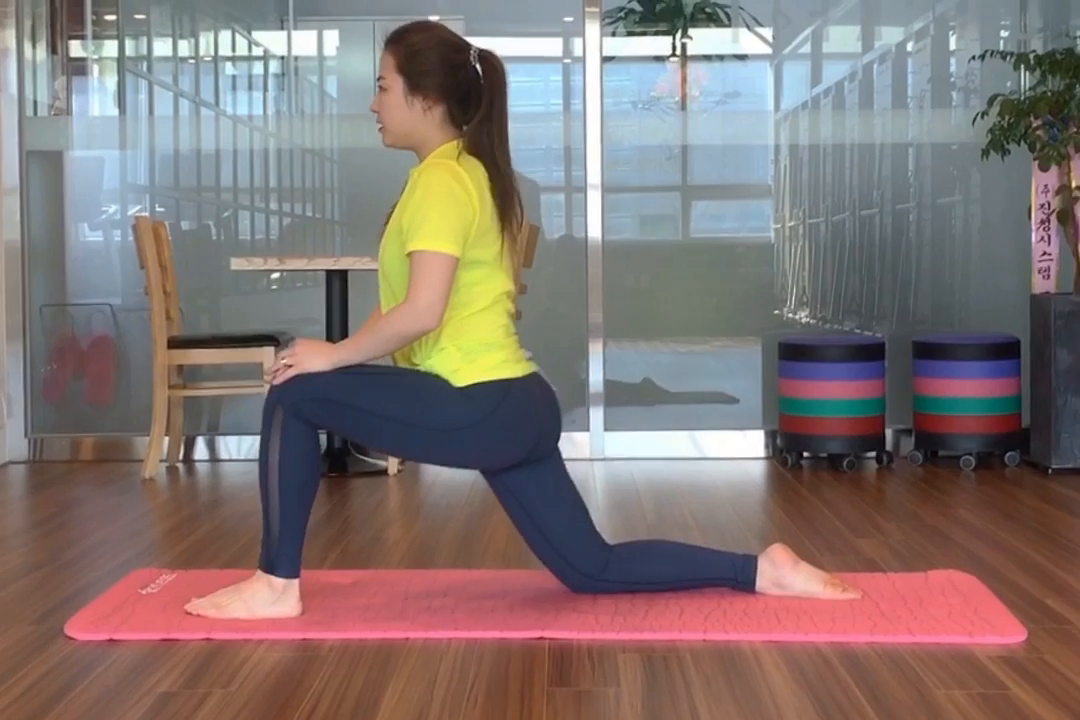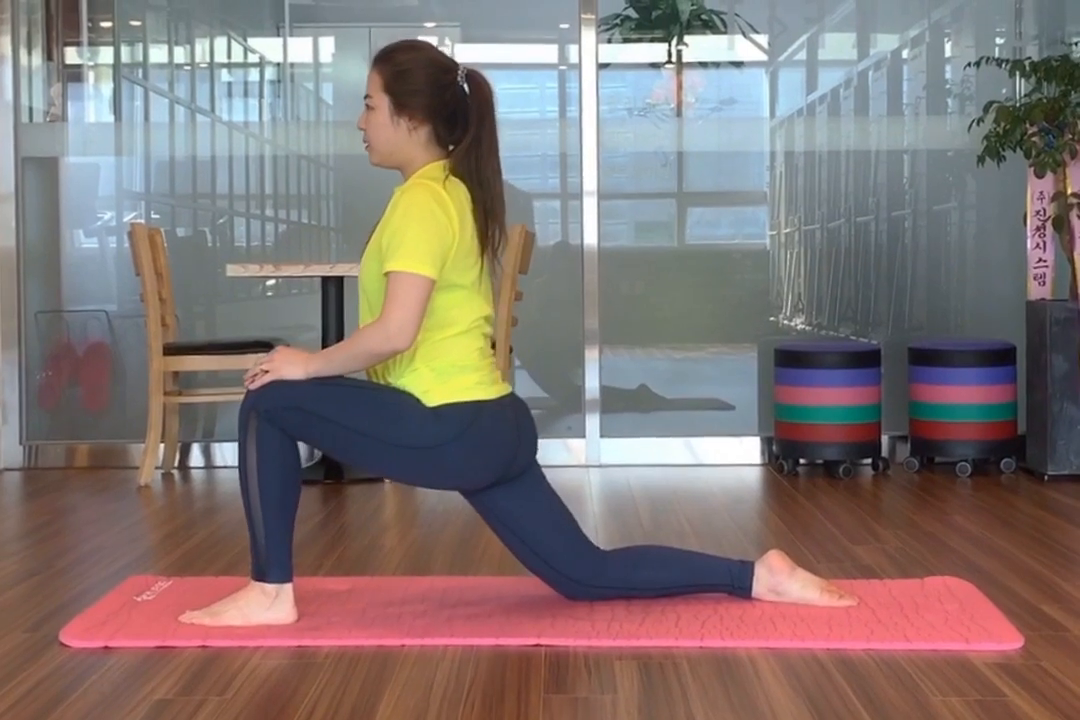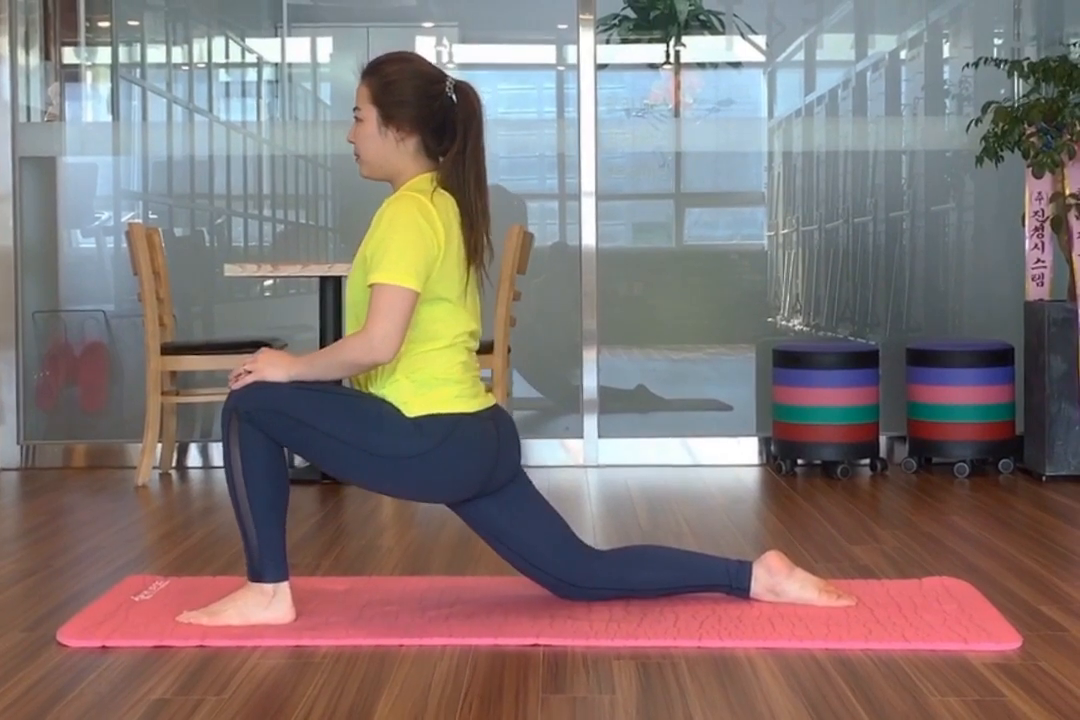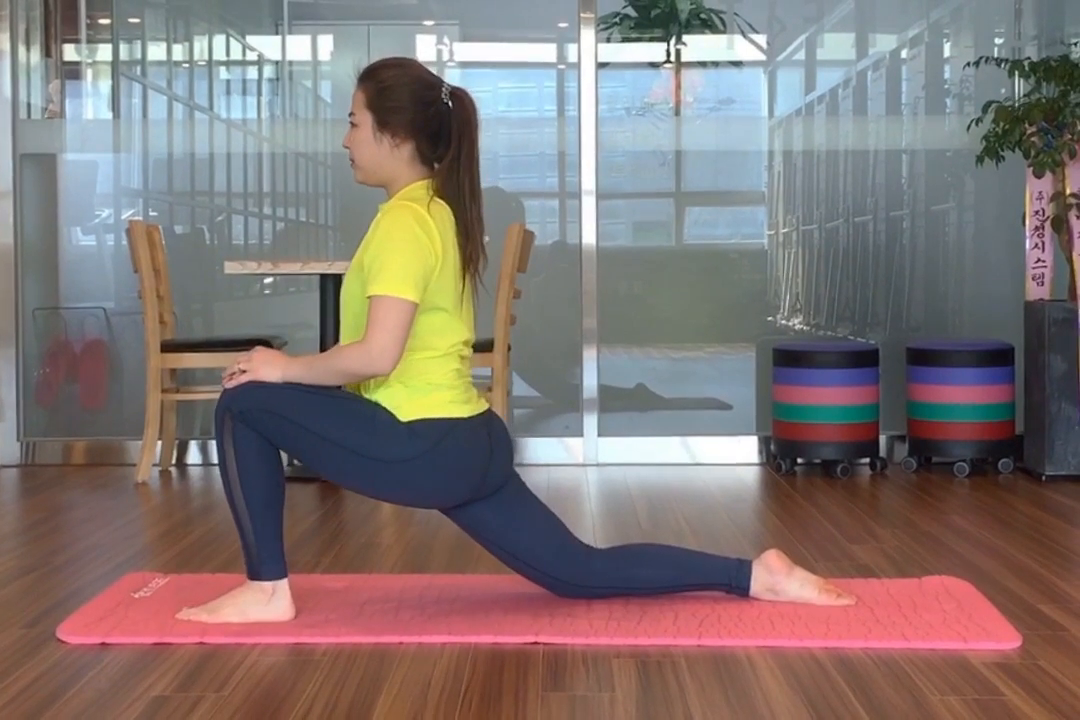
dt=0.3s
person 1, frame 1
left shoulder: (439, 179)
right shoulder: (470, 170)
left elbow: (423, 312)
left wrist: (335, 355)
right wrist: (350, 353)
left hip: (477, 408)
right hip: (517, 406)
left knee: (294, 394)
right knee: (592, 569)
left ankle: (277, 584)
right ankle: (760, 572)
person 1, frame 2
left shoulder: (421, 199)
right shoulder: (456, 191)
left elbow: (394, 333)
left wrist: (309, 364)
right wrist: (320, 365)
left hip: (449, 430)
right hip: (491, 426)
left knee: (268, 401)
right knee: (586, 575)
left ankle: (271, 594)
right ankle: (757, 577)
person 1, frame 3
left shoulder: (408, 212)
right shoulder: (444, 203)
left elbow: (378, 345)
left wrist: (291, 365)
right wrist: (306, 369)
left hip: (431, 442)
right hip: (476, 437)
left knee: (251, 404)
right knee: (581, 574)
left ankle: (267, 593)
right ankle: (753, 576)
person 1, frame 4
left shoulder: (404, 219)
right shoulder: (439, 210)
left elbow: (379, 355)
left wrist: (287, 368)
right wrist: (303, 370)
left hip: (424, 447)
right hip: (467, 441)
left knee: (245, 404)
right knee: (579, 573)
left ankle: (266, 592)
right ankle: (754, 575)
